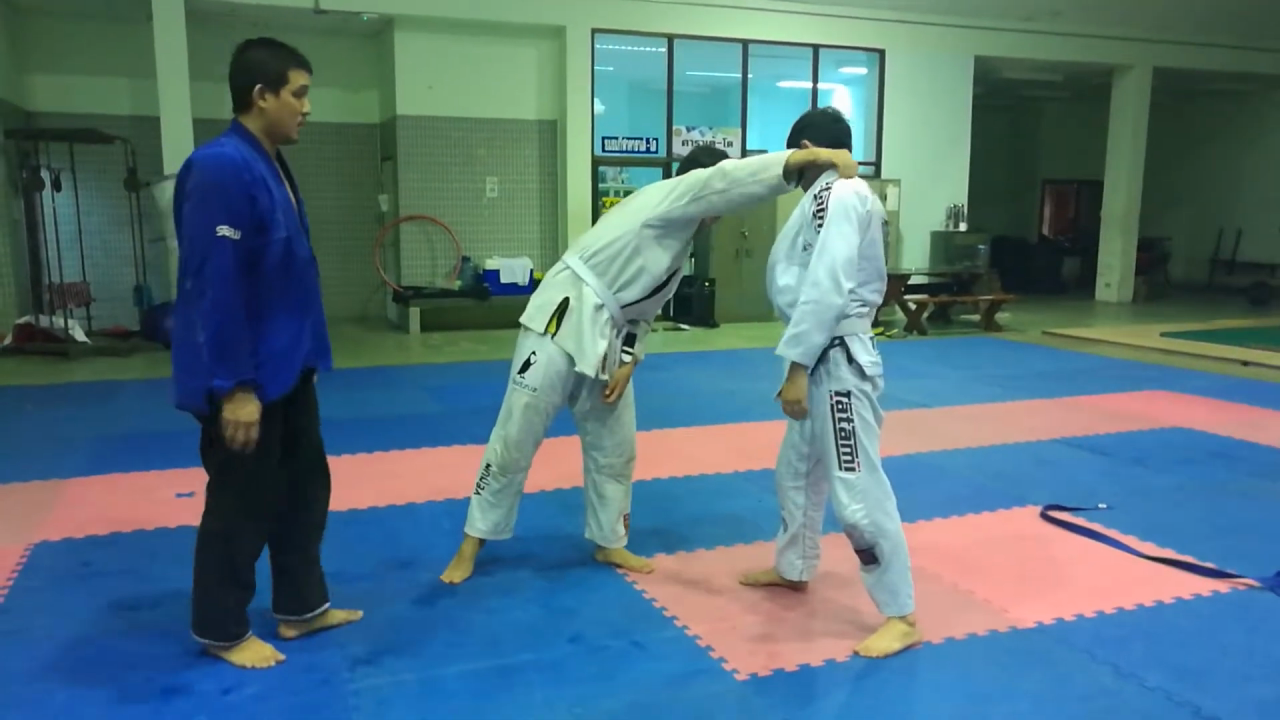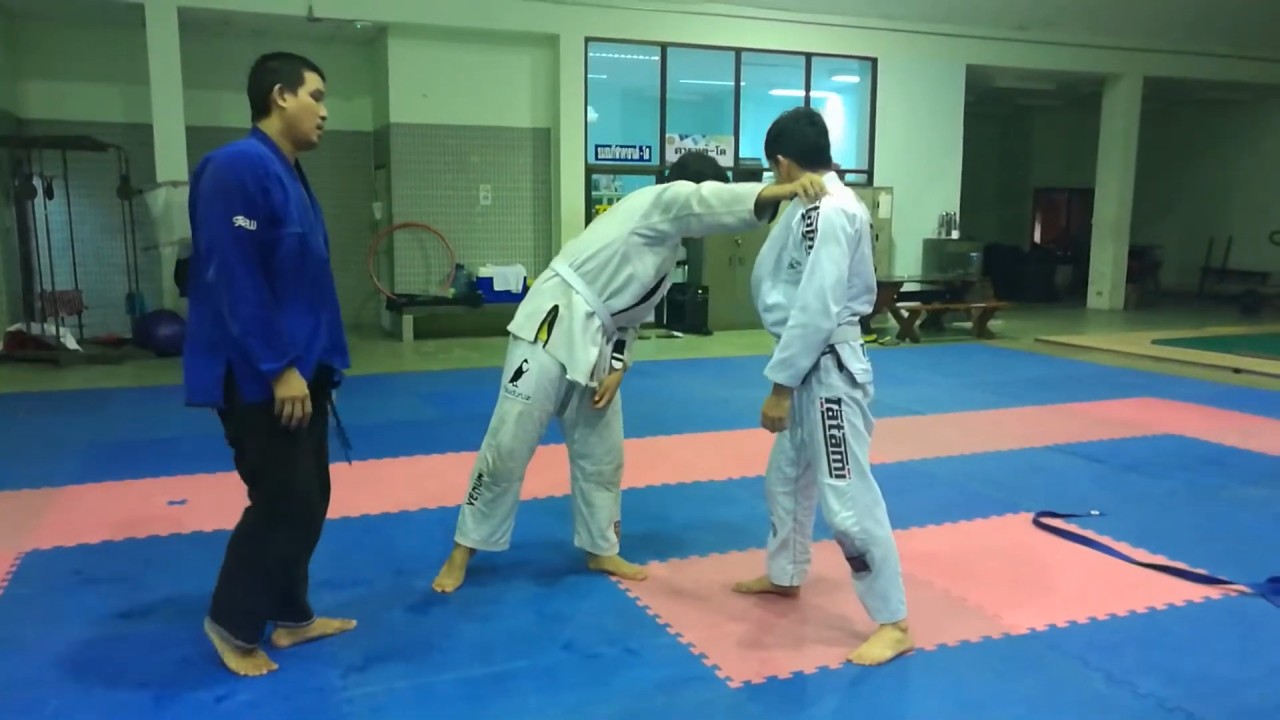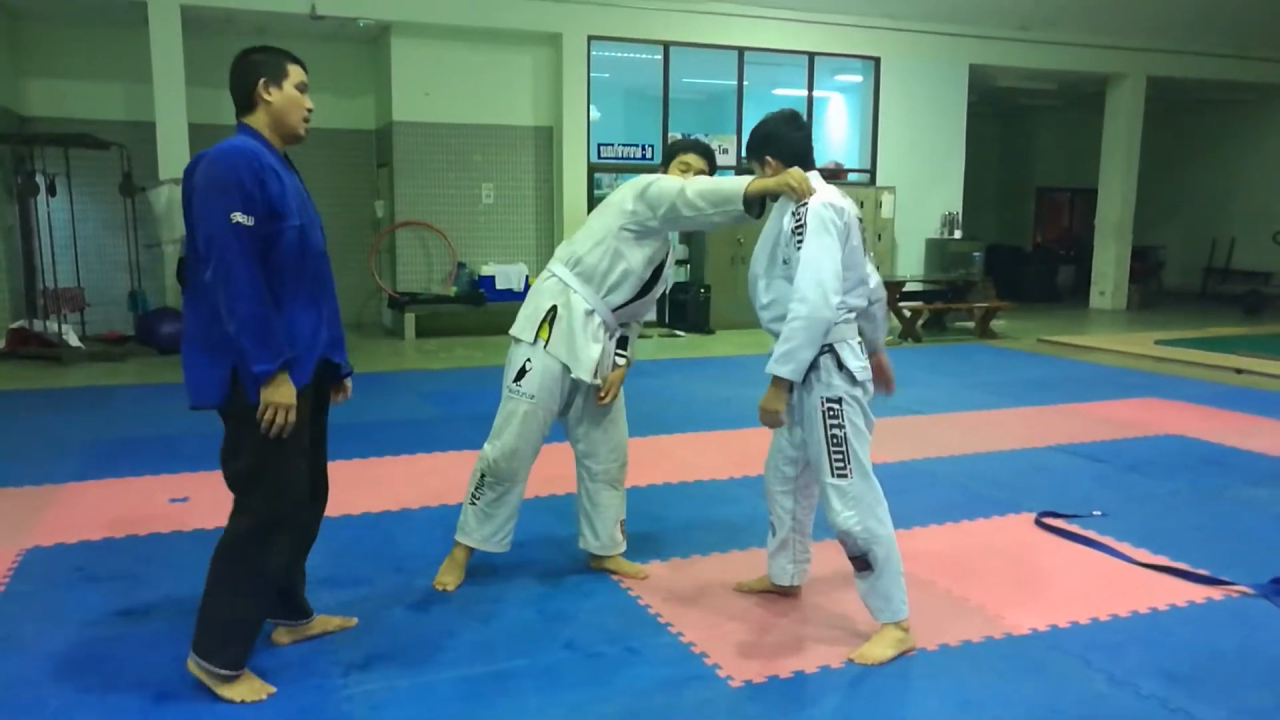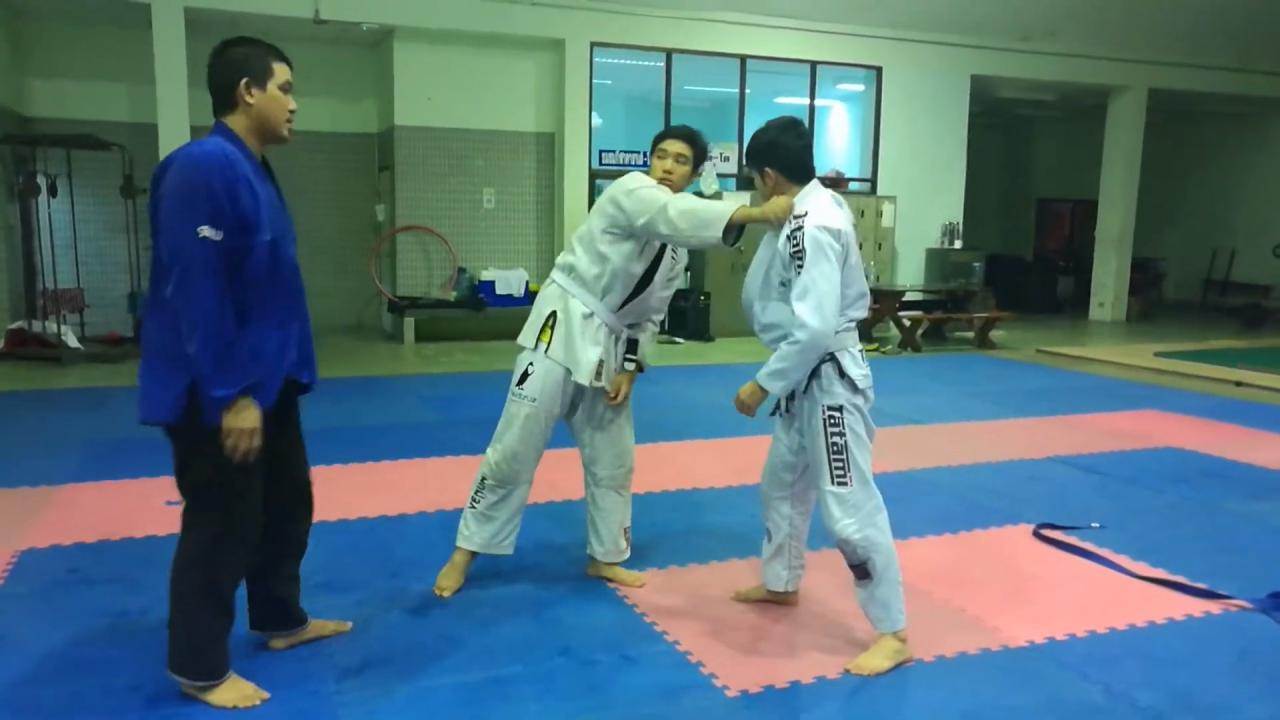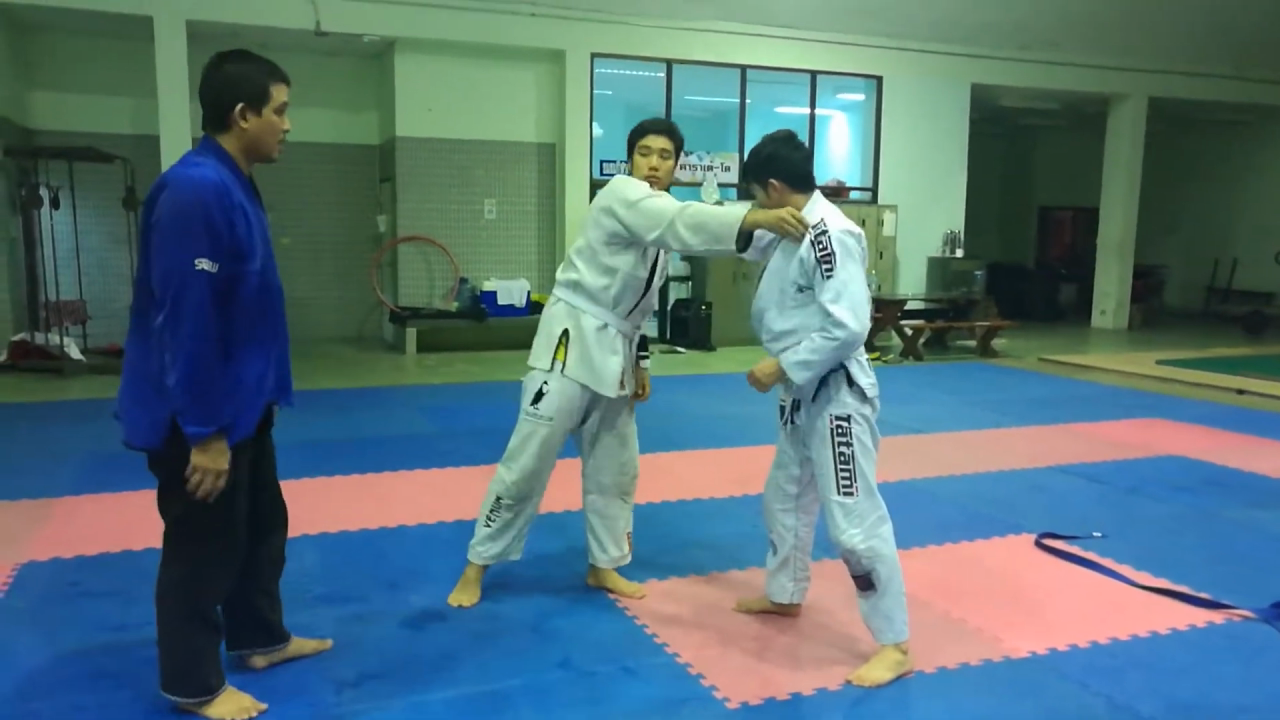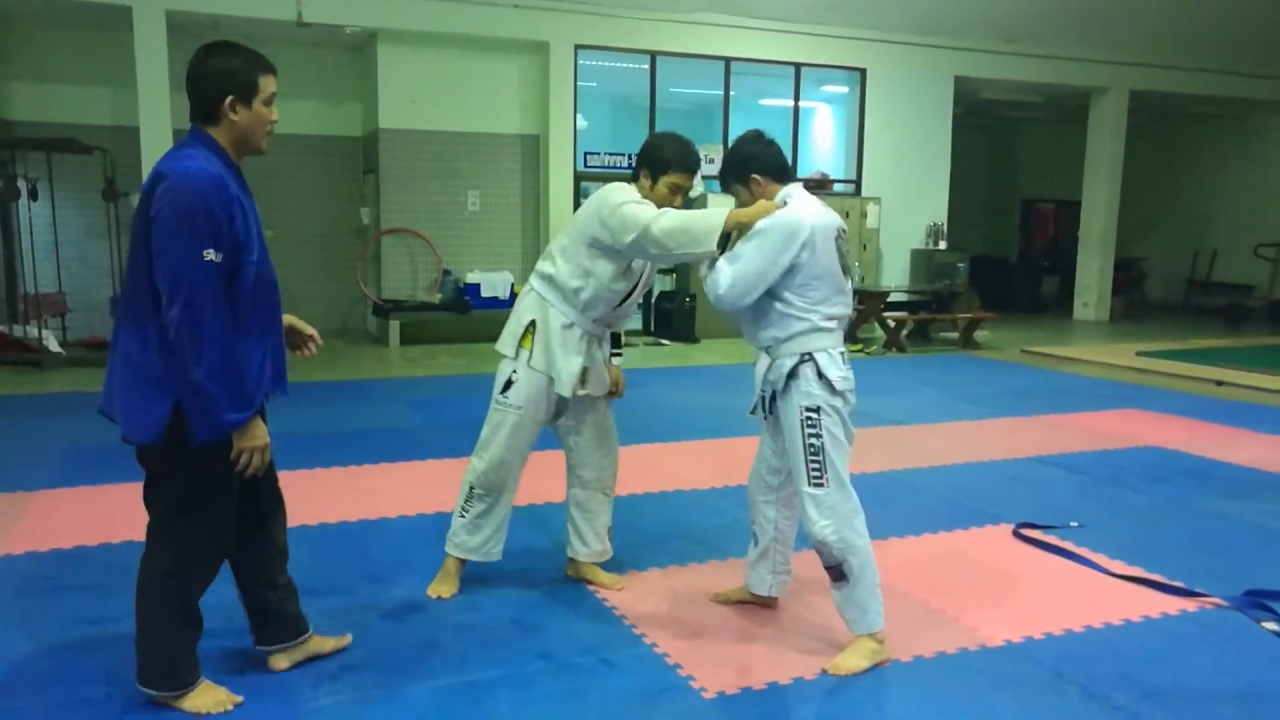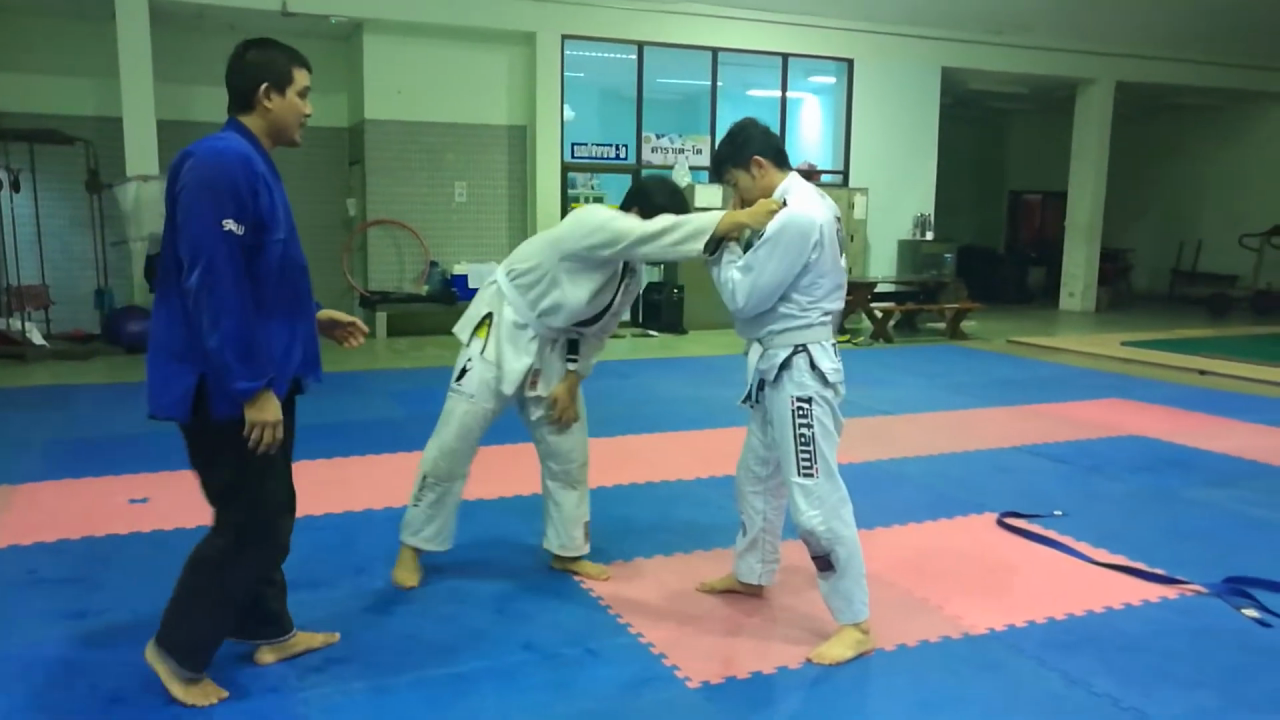
dt=0.4s
person 1, frame 1
left shoulder: (268, 166)
right shoulder: (221, 170)
right elbow: (214, 288)
right wrist: (235, 386)
left hip: (286, 365)
right hip: (244, 377)
left knee: (306, 485)
right knee: (244, 501)
left ankle: (300, 607)
right ankle: (221, 629)
person 1, frame 2
left shoulder: (289, 175)
right shoulder: (238, 168)
right elbow: (234, 279)
left wrist: (316, 364)
right wrist: (279, 366)
left hip: (298, 367)
right hip: (259, 374)
left knee: (307, 498)
right knee: (282, 501)
left ankle: (288, 615)
right ankle: (232, 625)
person 1, frame 3
left shoulder: (274, 167)
right shoulder: (232, 164)
right elbow: (233, 278)
left wrist: (328, 362)
right wrist: (270, 371)
left hip: (298, 368)
right hip: (258, 376)
left knee: (303, 499)
right knee: (266, 510)
left ankle: (288, 614)
right ankle: (217, 655)
person 1, frame 4
left shoulder: (252, 170)
right shoulder: (203, 169)
right elbow: (196, 291)
right wrist: (230, 394)
left hip: (265, 379)
right hip: (217, 389)
left knee: (287, 505)
right knee: (221, 526)
left ankle: (281, 619)
right ankle: (199, 668)
person 1, frame 5
left shoulder: (231, 184)
right shoulder: (196, 192)
right elbow: (183, 321)
right wrist: (205, 431)
left hip: (239, 398)
right hip: (198, 410)
left knee: (263, 523)
right knee: (204, 545)
left ankle: (260, 639)
person 1, frame 6
left shoulder: (212, 175)
right shoulder: (192, 185)
right elbow: (195, 312)
left wrist: (272, 325)
right wrist: (240, 415)
left hip: (219, 392)
right hip: (189, 402)
left knee: (258, 517)
right knee: (188, 539)
left ankle: (283, 636)
person 1, frame 7
left shoulder: (251, 165)
right shoulder: (220, 164)
right elbow: (214, 287)
left wrist: (311, 319)
right wrist: (253, 388)
left hip: (255, 376)
right hip: (227, 386)
left knee: (268, 513)
right knee: (249, 519)
left ankle: (266, 630)
right ankle: (178, 648)
person 2, frame 1
left shoulder: (839, 195)
right shoulder: (839, 195)
left elbow: (827, 290)
left wrist: (795, 368)
left hip: (838, 359)
right hip: (822, 356)
left knee: (858, 489)
right knee: (798, 470)
left ankle: (901, 615)
right ankle: (794, 567)
person 2, frame 2
left shoulder: (827, 211)
right shoulder: (818, 204)
left elbow: (815, 311)
left wrist: (779, 386)
left hip: (828, 369)
right hip: (809, 367)
left knee: (847, 499)
right knee: (787, 477)
left ankle: (893, 623)
right ankle: (784, 575)
person 2, frame 3
left shoulder: (812, 208)
right shoulder: (821, 199)
left elbow: (814, 304)
right elbow: (869, 284)
left wrist: (777, 380)
right wrist: (876, 348)
left hip: (827, 367)
right hip: (809, 366)
left knee: (850, 498)
right knee: (786, 476)
left ankle: (895, 622)
right ankle: (785, 575)
person 2, frame 4
left shoulder: (813, 229)
right shoulder: (815, 203)
left elbow: (814, 329)
left wrist: (762, 385)
left hip: (830, 378)
right hip: (805, 379)
left knee: (849, 507)
right knee: (782, 482)
left ankle: (893, 634)
right ankle: (780, 582)
person 2, frame 5
left shoulder: (833, 234)
left elbow: (845, 327)
right elbow: (752, 240)
left wrist: (783, 367)
left hip: (837, 389)
right hip: (806, 389)
left knee: (855, 518)
right knee: (786, 495)
left ankle: (895, 645)
right ankle: (784, 594)
person 2, frame 6
left shoulder: (785, 222)
right shoulder: (817, 215)
left elbow: (729, 289)
left wrist: (715, 254)
left hip: (808, 376)
right hip: (791, 373)
left knee: (827, 507)
right knee: (769, 486)
left ankle: (870, 634)
right ankle: (763, 585)
person 2, frame 7
left shoulder: (794, 218)
right shoulder: (808, 200)
left elbow: (744, 296)
right elbow: (805, 284)
left wrist: (723, 247)
left hip: (799, 368)
right hip: (777, 365)
left knee: (815, 499)
right knee: (757, 476)
left ankle: (855, 624)
right ankle: (751, 574)
person 3, frame 1
left shoulder: (679, 243)
right shoulder: (668, 195)
right elbow: (727, 181)
left wrist: (627, 363)
right wrist: (810, 156)
left hip: (605, 338)
right hip: (564, 321)
left knee: (613, 447)
right knee: (516, 440)
left ankle: (608, 543)
right ankle: (471, 545)
person 3, frame 2
left shoulder: (665, 249)
right shoulder: (657, 201)
right elbow: (705, 202)
left wrist: (616, 369)
right wrist: (784, 190)
left hip: (592, 345)
right hip: (554, 329)
left knee: (601, 454)
right knee: (508, 448)
left ankle: (600, 550)
right ankle: (462, 553)
person 3, frame 3
left shoulder: (666, 247)
right shoulder: (646, 191)
right elbow: (694, 199)
left wrist: (619, 365)
right wrist: (768, 185)
left hip: (598, 343)
right hip: (555, 326)
left knee: (606, 453)
right knee: (512, 446)
left ankle: (603, 549)
right ankle: (463, 550)
person 3, frame 4
left shoulder: (677, 249)
right shoulder: (632, 190)
left elbow: (650, 315)
right elbow: (673, 214)
left wrist: (630, 370)
right wrist: (751, 213)
left hip: (609, 348)
right hip: (562, 332)
left knee: (613, 460)
right knee: (515, 450)
left ankle: (603, 556)
right ankle: (465, 554)
person 3, frame 5
left shoulder: (656, 219)
right shoulder: (621, 194)
right elbow: (682, 223)
left wrist: (638, 364)
right wrist: (759, 218)
left hip: (612, 354)
right hip: (572, 344)
left knee: (615, 469)
right knee: (527, 464)
left ankle: (602, 566)
right ankle: (478, 565)
person 3, frame 6
left shoulder: (650, 234)
right shoulder: (613, 202)
right elbow: (663, 231)
left wrist: (612, 360)
right wrist: (741, 216)
left hip: (588, 351)
right hip: (542, 338)
left knee: (597, 462)
right knee: (499, 458)
left ankle: (584, 557)
right ankle: (456, 559)
person 3, frame 7
left shoulder: (631, 268)
right shoulder: (594, 224)
left elbow: (596, 327)
right elbow: (658, 236)
left wrist: (571, 380)
right wrist: (735, 219)
left hip: (548, 344)
right hip: (500, 329)
left knee: (566, 453)
right knee: (451, 448)
left ankle: (567, 550)
right ankle: (413, 547)
